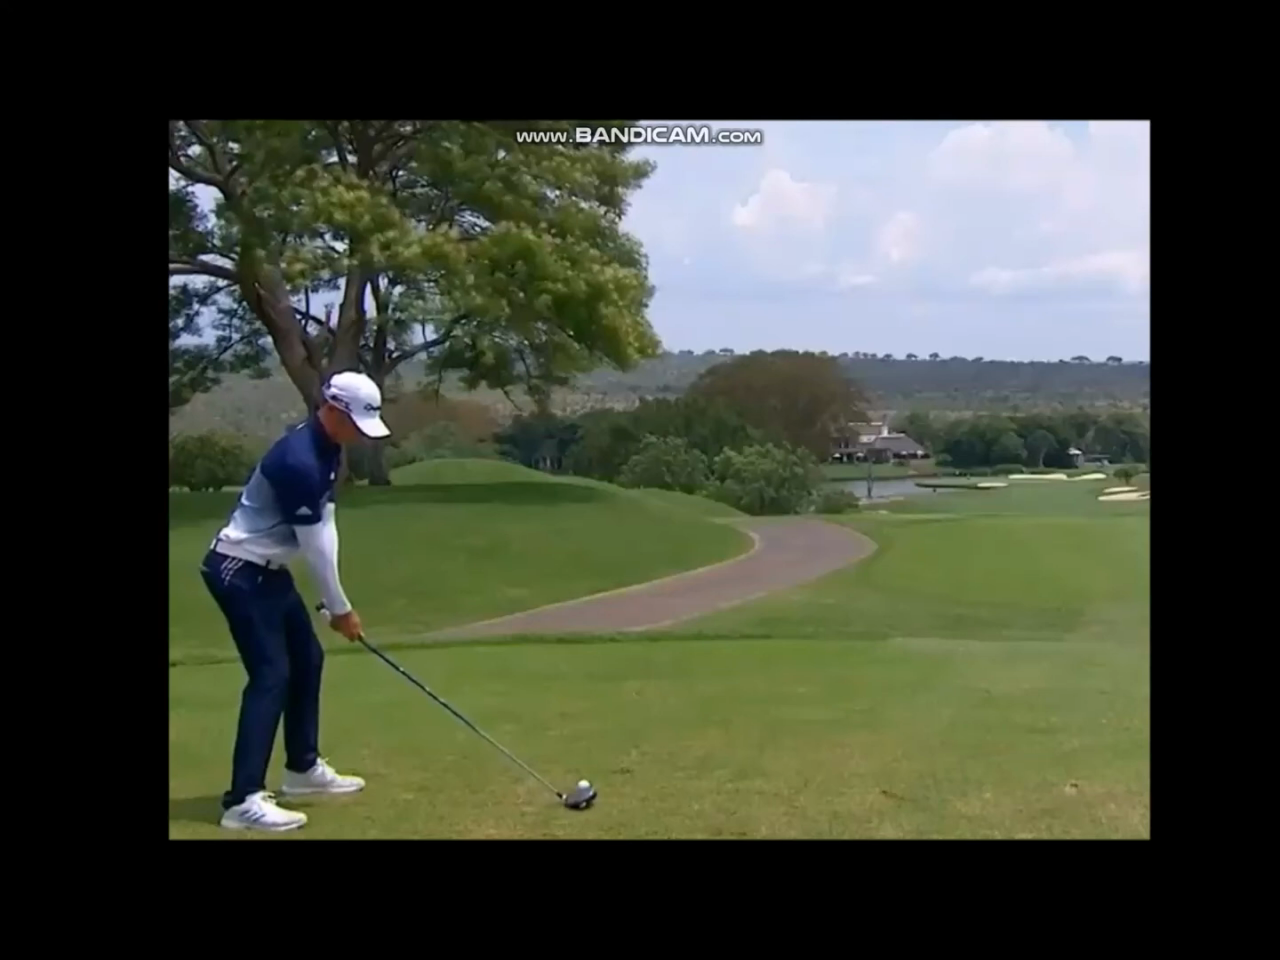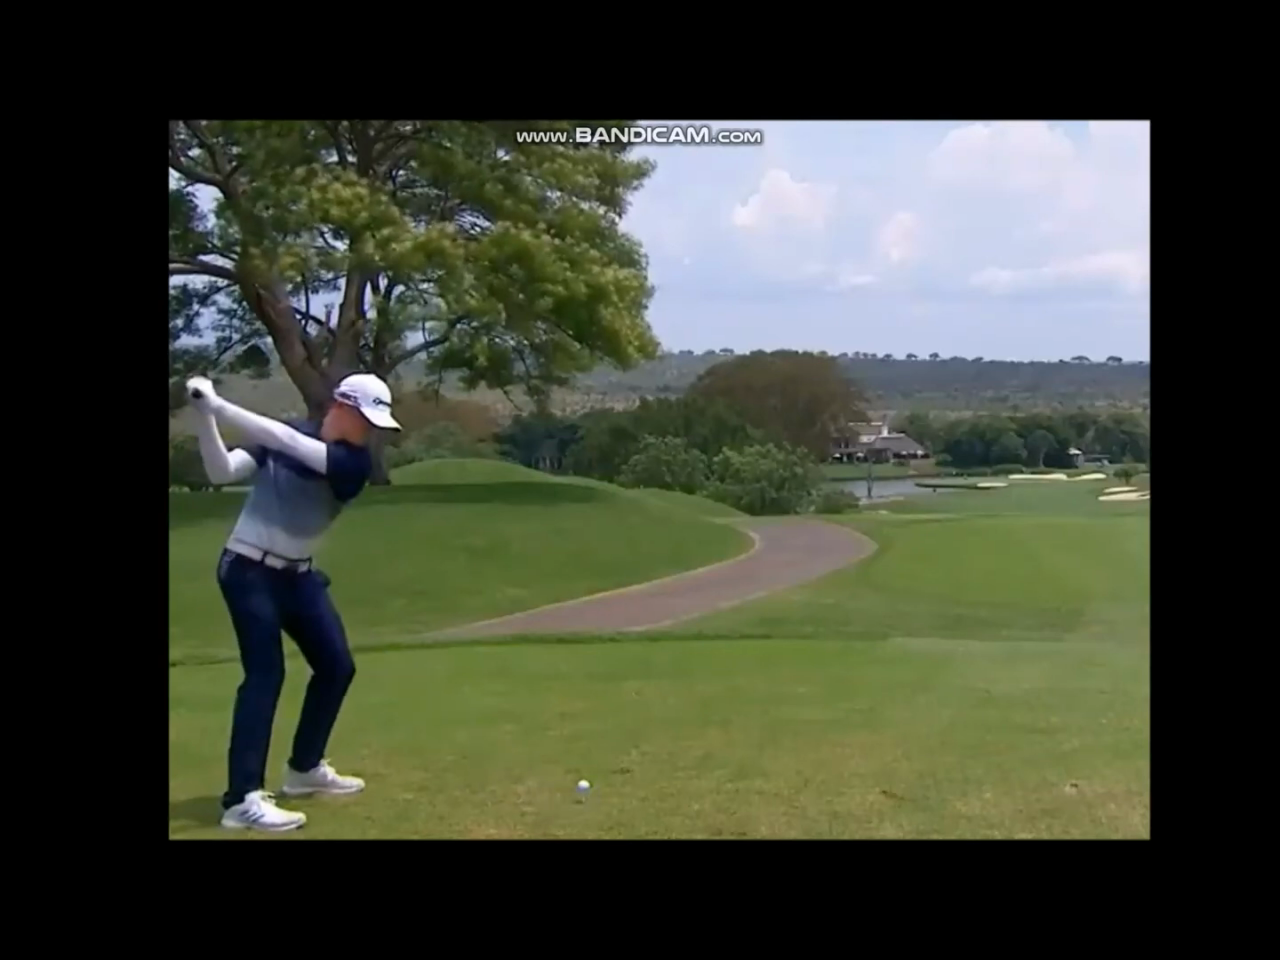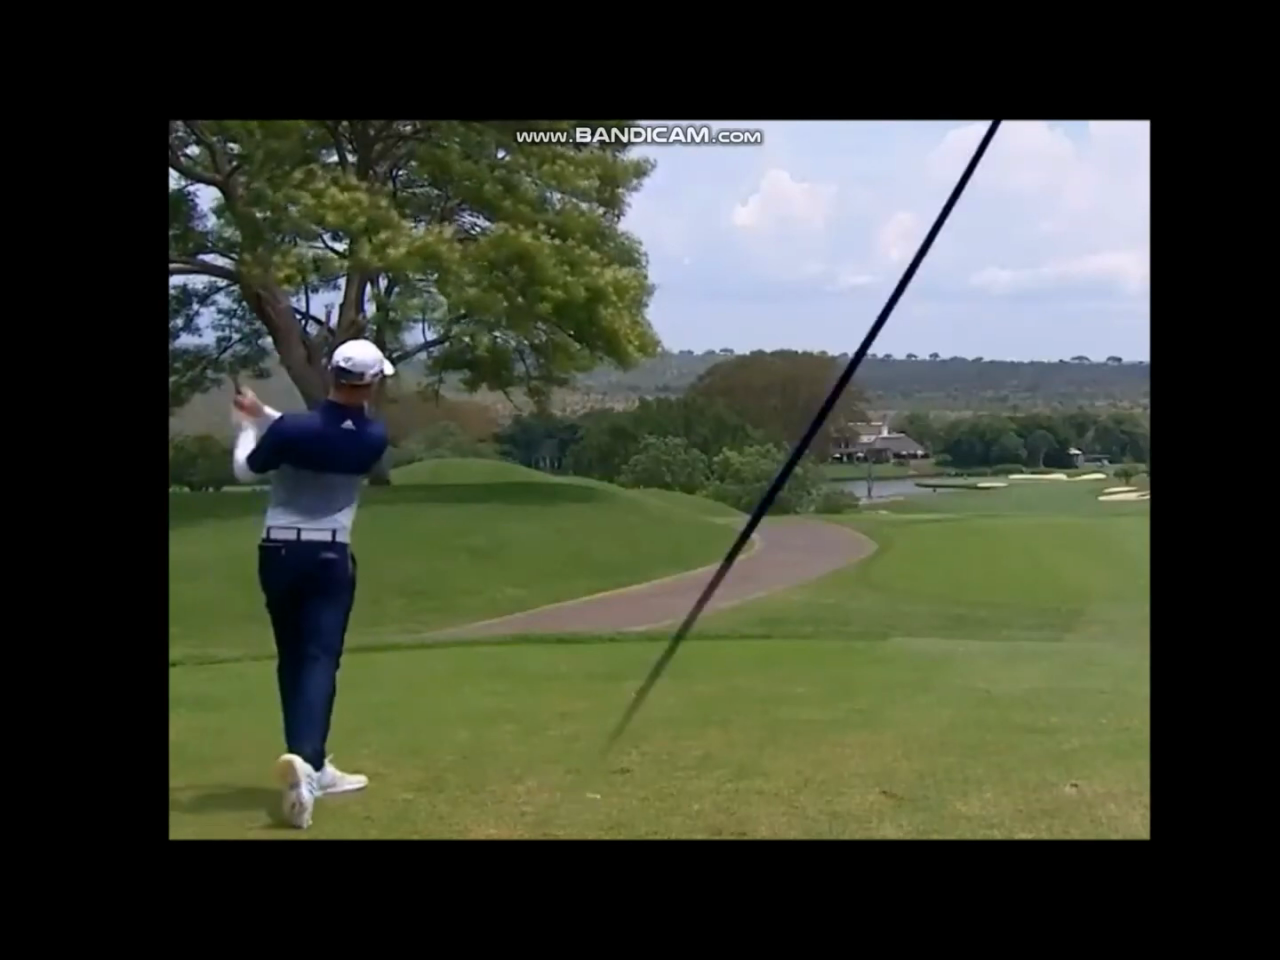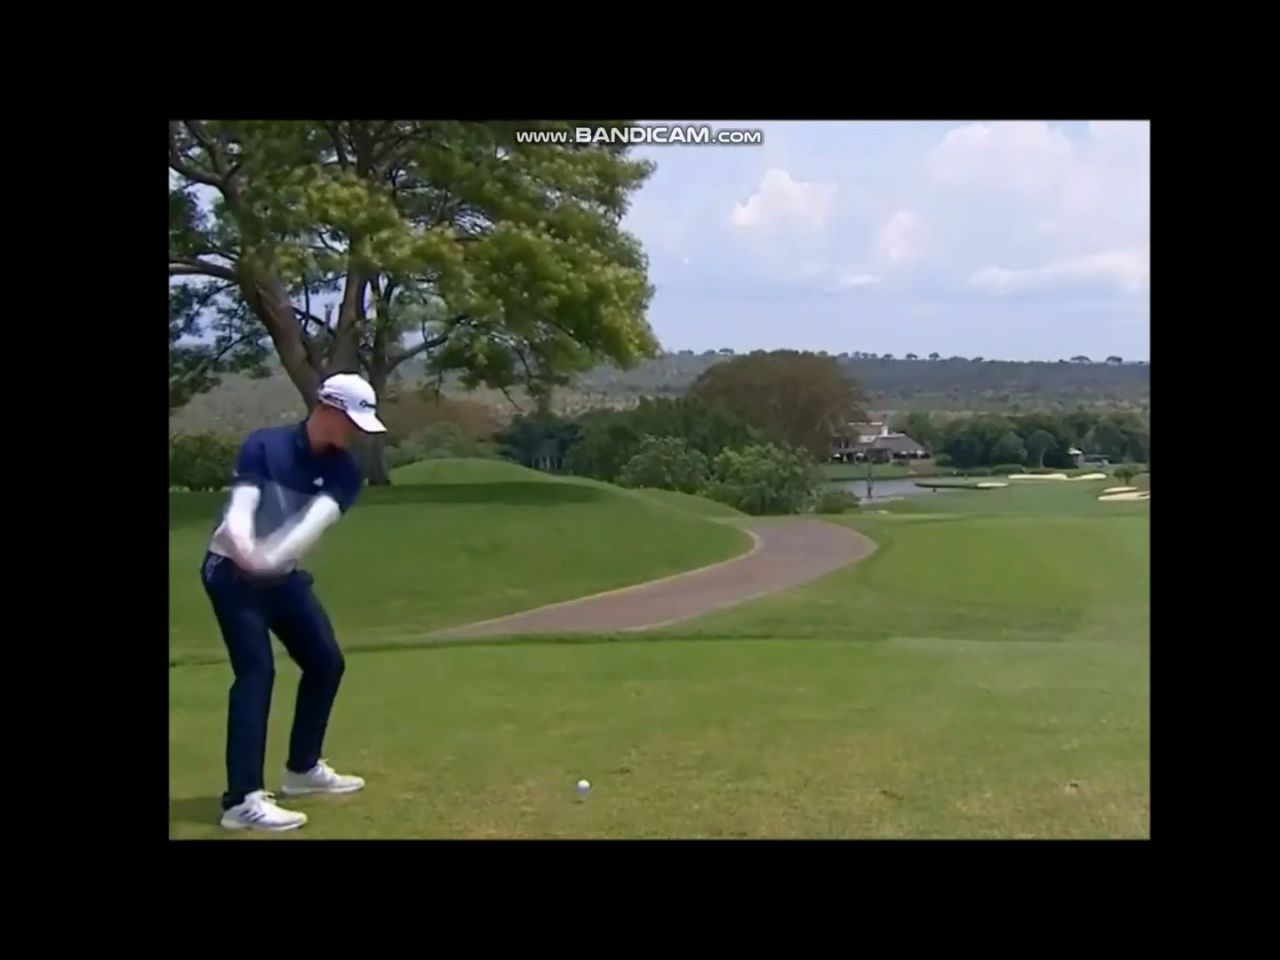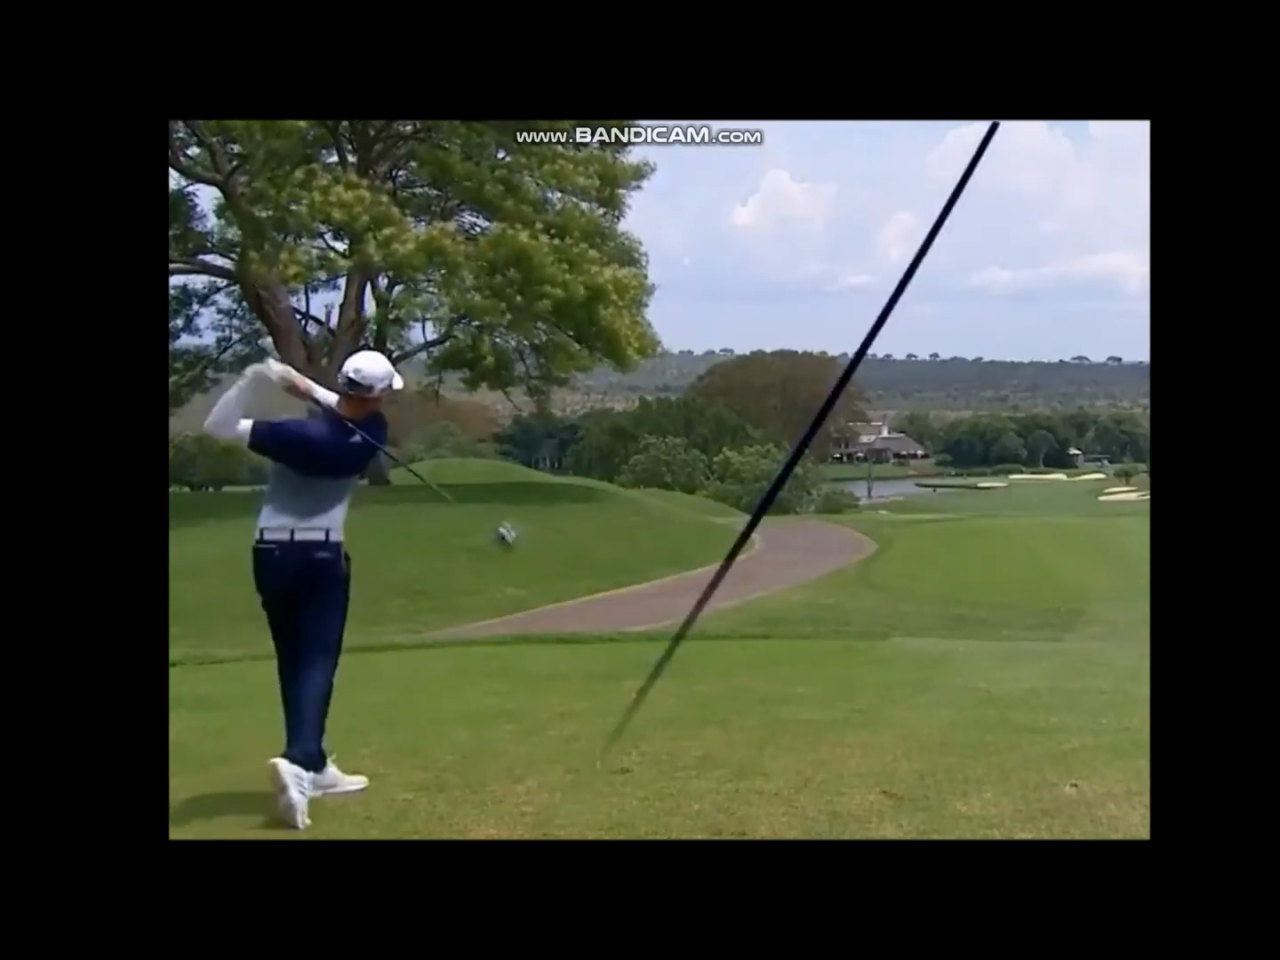
dt=1s
person 1, frame 1
left shoulder: (325, 451)
right shoulder: (298, 461)
left elbow: (326, 529)
right elbow: (313, 546)
left wrist: (333, 600)
right wrist: (340, 607)
left hip: (268, 570)
right hip: (238, 571)
left knee: (307, 661)
right knee: (271, 675)
left ankle: (303, 767)
right ankle: (243, 799)
person 1, frame 2
left shoulder: (355, 462)
right shoulder: (283, 435)
left elbow: (288, 443)
right elbow: (223, 471)
left wrist: (219, 405)
right wrist: (205, 414)
left hip: (297, 573)
right hip: (248, 569)
left knee: (337, 666)
right knee: (265, 673)
left ankle: (305, 767)
right ankle: (242, 798)
person 1, frame 3
left shoulder: (292, 431)
right shoulder: (374, 438)
left elbow: (245, 471)
left wrist: (249, 423)
right wrist: (265, 413)
left hip: (278, 553)
right hip: (329, 558)
left knee: (293, 660)
right knee: (319, 660)
left ankle: (311, 766)
right ankle: (306, 759)
person 1, frame 4
left shoulder: (345, 471)
right shoulder: (264, 445)
left elbow: (315, 523)
right elbow: (240, 508)
left wrist: (270, 556)
right wrist: (241, 546)
left hip: (283, 574)
right hip: (232, 570)
left knee: (326, 662)
right knee: (256, 672)
left ankle: (304, 768)
right ankle: (243, 799)
person 1, frame 5
left shoulder: (299, 435)
right shoulder: (372, 434)
left elbow: (218, 427)
right elbow: (345, 411)
left wrist: (256, 376)
right wrist: (304, 383)
left hip: (271, 556)
right hip: (322, 559)
left knee: (292, 663)
right knee: (317, 664)
left ankle: (313, 767)
right ankle: (299, 762)
